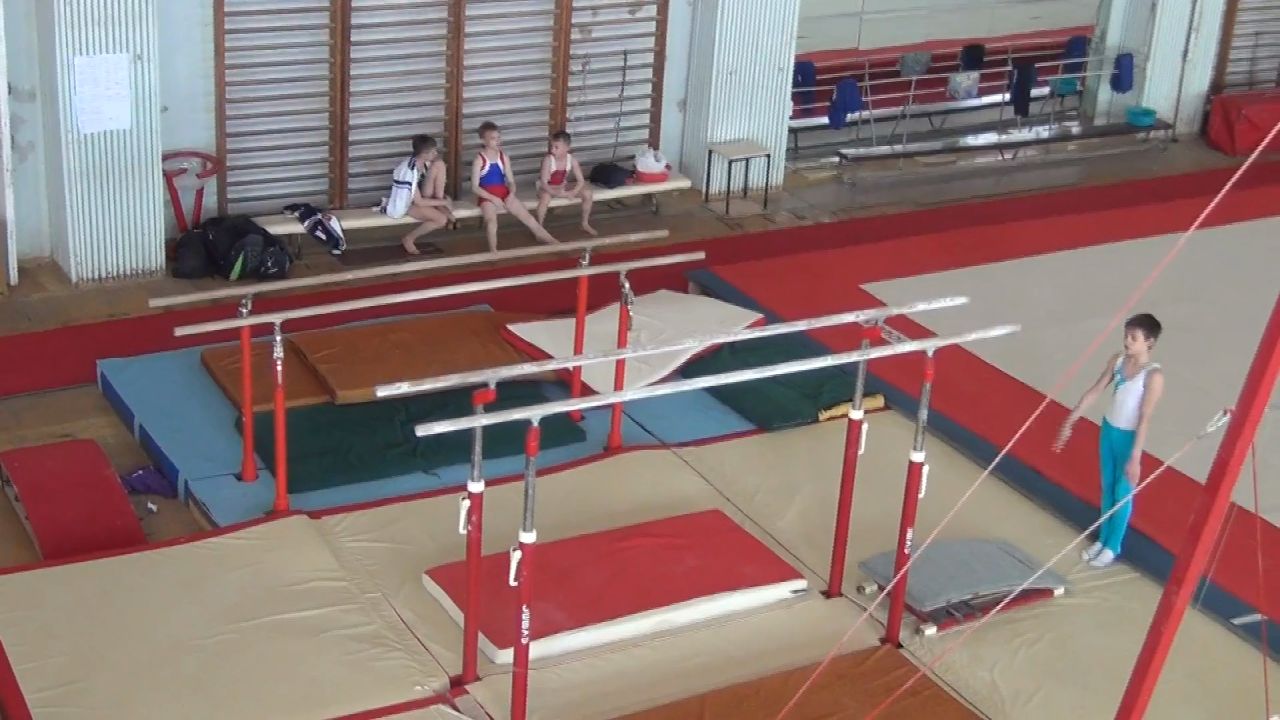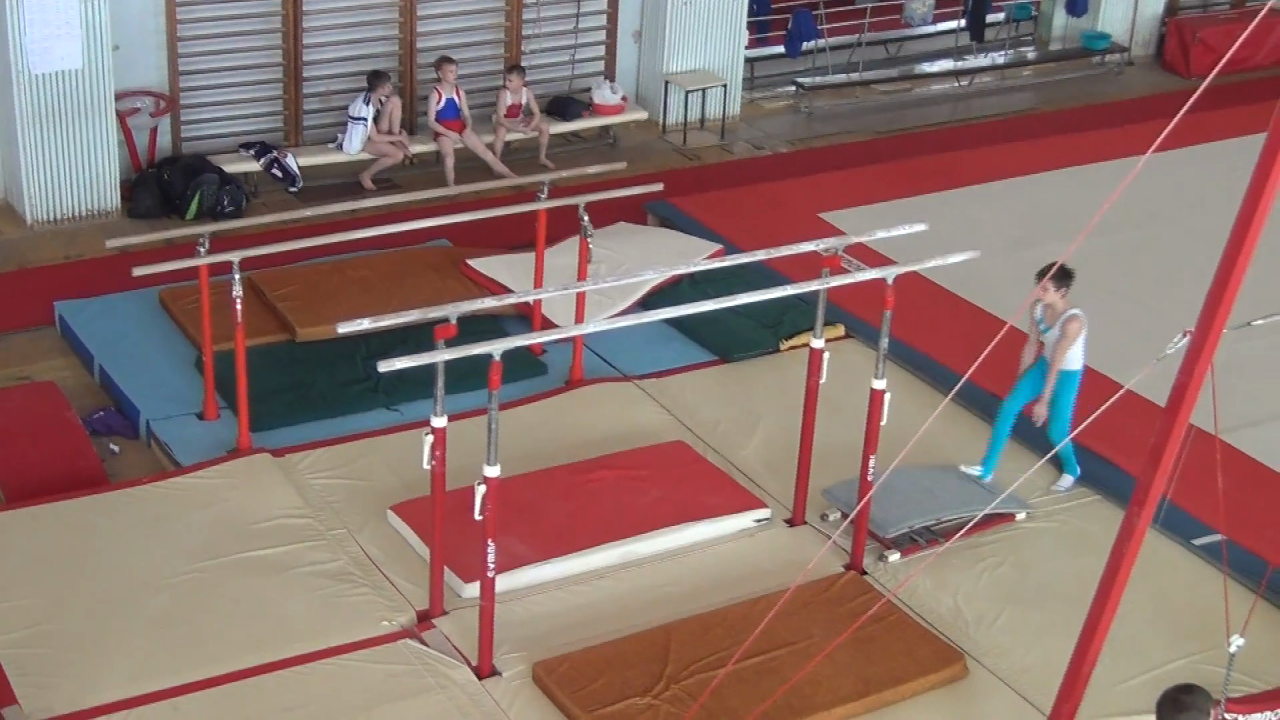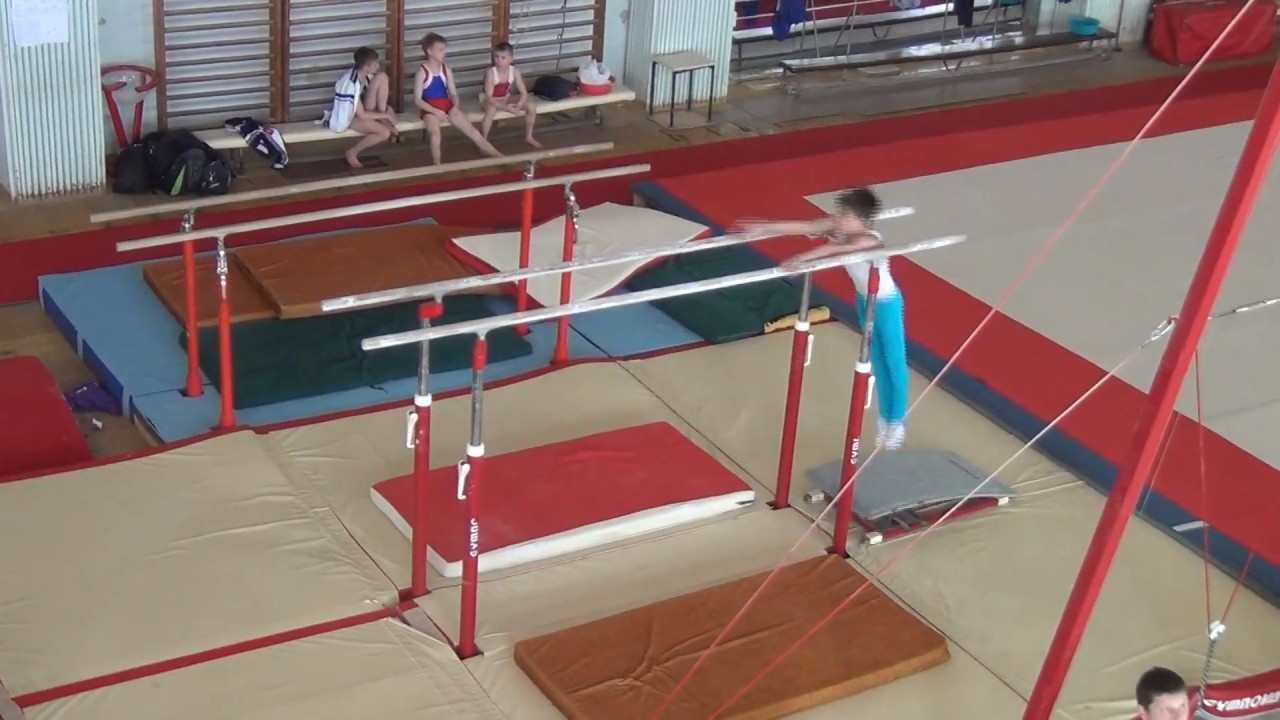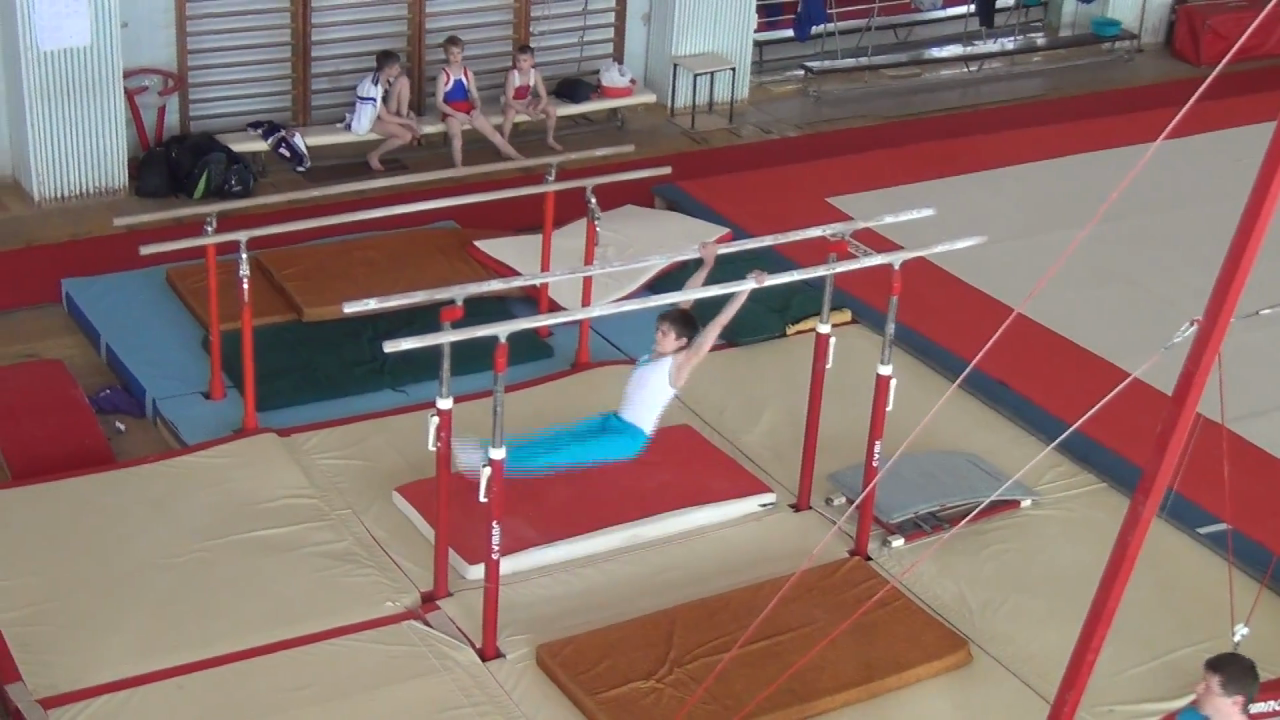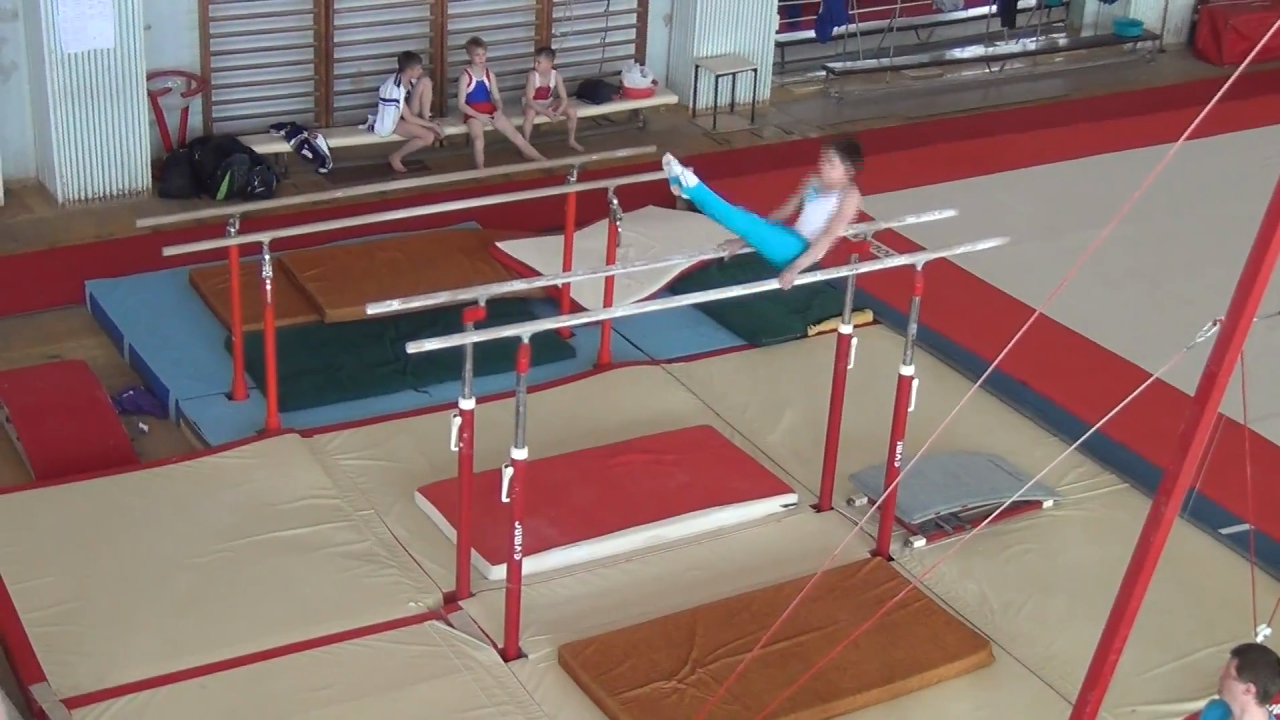
dt=1s
person 1, frame 1
left shoulder: (1154, 376)
right shoulder: (1118, 361)
left elbow: (1145, 419)
right elbow: (1094, 391)
left wrist: (1135, 459)
right wrist: (1070, 422)
left hip: (1128, 437)
right hip: (1108, 430)
left knee: (1122, 494)
right knee: (1107, 489)
left ankle: (1112, 547)
right ankle: (1102, 539)
person 1, frame 2
left shoulder: (1073, 321)
right shoulder: (1039, 308)
left elbow: (1056, 363)
left wrist: (1043, 401)
right wrist: (1021, 376)
left hip: (1066, 375)
right hip: (1043, 366)
left knee: (1056, 429)
right knee: (1007, 409)
left ankle: (1071, 471)
right ankle: (986, 468)
person 1, frame 3
left shoulder: (868, 242)
right shoulder: (839, 228)
left elbow: (837, 250)
right elbow: (801, 228)
left wrist: (802, 258)
right wrist: (761, 226)
left hip: (887, 304)
right hip: (864, 300)
left knee: (894, 364)
right knee: (878, 364)
left ankle: (897, 420)
right ankle: (886, 417)
person 1, frame 4
left shoulder: (681, 366)
right shoulder: (660, 354)
left elbow: (714, 327)
right elbow: (682, 306)
left wrist: (745, 290)
right wrist: (705, 266)
left hip: (630, 438)
right hip: (614, 421)
left knee: (566, 451)
right knee: (553, 438)
left ankle: (491, 459)
right ankle: (485, 452)
person 1, frame 5
left shoulder: (850, 196)
right shoulder: (813, 181)
left elbow: (827, 239)
right elbow: (782, 213)
left wrist: (794, 268)
right wrist: (745, 240)
left hip: (805, 254)
right hip: (790, 240)
left knee: (751, 223)
left ankle: (693, 186)
right ankle: (689, 187)
